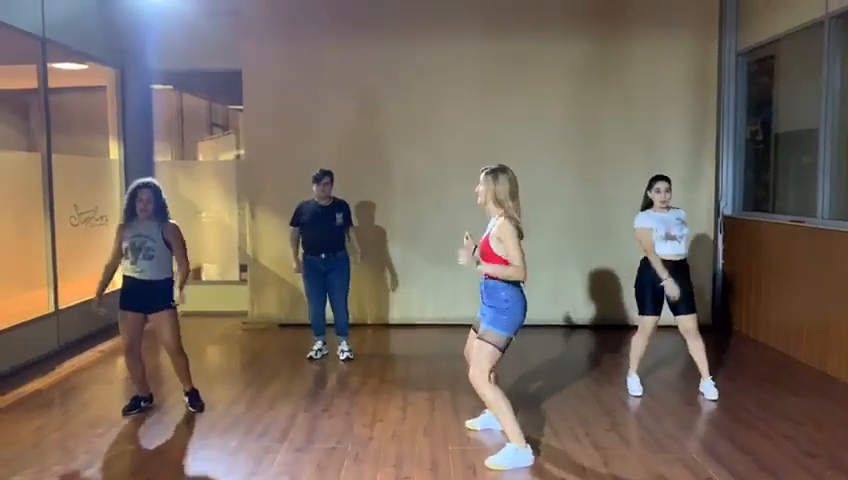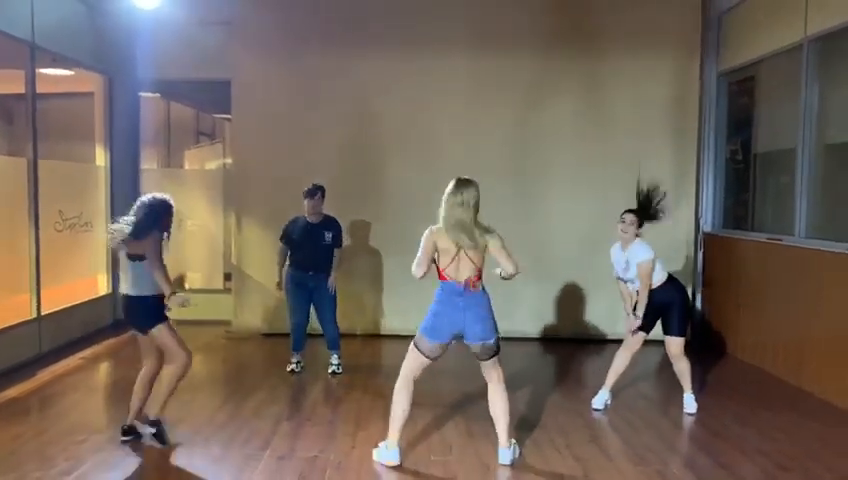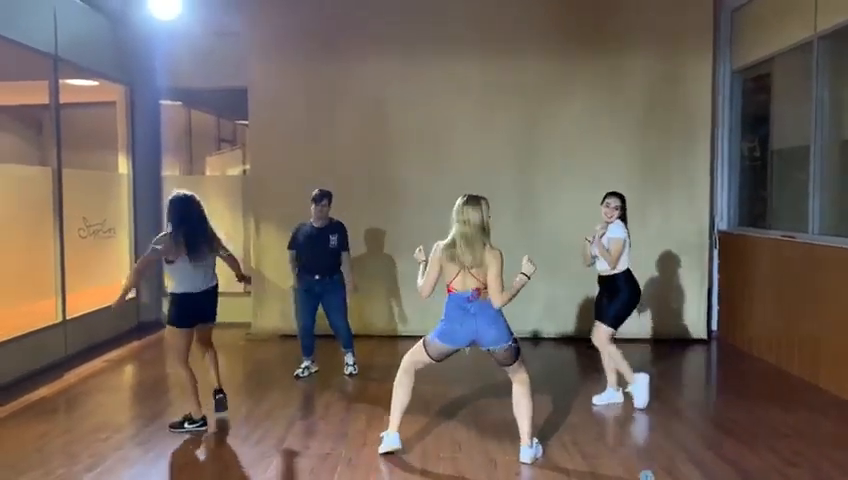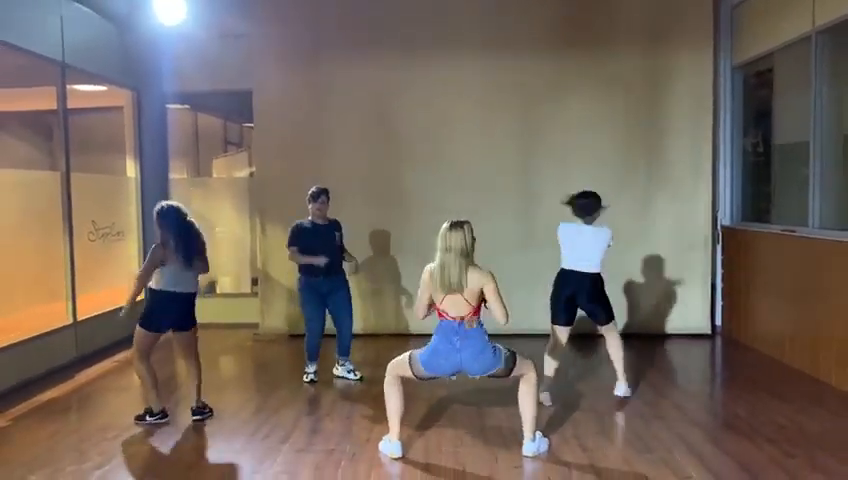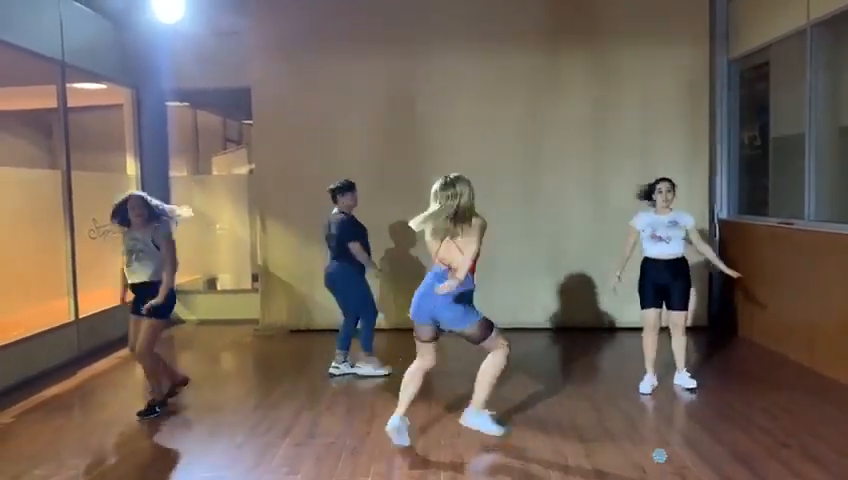
dt=1s
person 1, frame 1
left shoulder: (504, 224)
right shoulder: (497, 222)
left elbow: (520, 272)
left wrist: (477, 263)
right wrist: (475, 253)
left hip: (504, 304)
right hip: (495, 302)
left knee: (479, 375)
right knee: (472, 354)
left ankle: (520, 448)
right ankle: (494, 414)
person 1, frame 2
left shoulder: (435, 234)
right shoulder: (487, 235)
left elbow: (418, 271)
right elbow: (511, 270)
left wrist: (435, 261)
right wrist: (502, 273)
left hip: (445, 308)
right hip: (477, 308)
left knee: (407, 376)
right knee: (495, 378)
left ankle: (390, 448)
right ankle: (505, 447)
person 1, frame 3
left shoulder: (442, 249)
right shoulder: (492, 254)
left elbow: (425, 291)
right elbow: (498, 301)
left wrist: (423, 263)
right wrist: (525, 276)
left hip: (455, 322)
right hip: (489, 322)
left knee: (407, 366)
right knee: (520, 378)
left ankle: (391, 436)
right ankle: (527, 447)
person 1, frame 4
left shoulder: (431, 272)
right shoulder: (483, 276)
left elbow: (421, 312)
right elbow: (503, 318)
left hip: (442, 352)
right hip: (478, 352)
left knee: (393, 371)
right knee: (528, 371)
left ankle: (393, 442)
right ankle: (530, 441)
person 1, frame 5
left shoulder: (433, 224)
right shoulder: (475, 222)
right elbow: (471, 247)
right wrist: (456, 279)
left hip: (424, 298)
right hip: (453, 300)
left knee: (423, 362)
right knee: (500, 349)
left ankle: (398, 418)
right ankle: (476, 411)
person 2, frame 1
left shoulder: (169, 228)
right shoulder: (125, 228)
left elbow: (182, 263)
right elbow: (114, 261)
left wrist: (179, 288)
right wrist: (99, 290)
left hip: (160, 290)
right hip: (131, 290)
left knee: (173, 346)
right knee: (129, 348)
left ankle: (190, 391)
right ankle: (143, 395)
person 2, frame 2
left shoulder: (131, 236)
right shoulder: (151, 237)
right elbow: (156, 266)
left wrist: (165, 295)
right wrist: (171, 294)
left hip: (137, 304)
right hip: (144, 306)
left knee: (153, 362)
right knee: (182, 357)
left ankle: (132, 424)
right ankle: (150, 416)
person 2, frame 3
left shoulder: (168, 240)
right shoulder: (206, 235)
left elbow: (139, 270)
right elbow: (229, 259)
left wrist: (122, 294)
right wrist: (241, 276)
left hip: (184, 302)
right hip: (209, 297)
left knee: (180, 360)
right knee: (205, 344)
left ankle: (196, 416)
right ankle: (218, 390)
person 2, frame 4
left shoulder: (162, 246)
right shoulder: (195, 242)
left elbow: (143, 276)
right elbow: (204, 268)
left wrist: (128, 305)
left hip: (161, 303)
right hip: (185, 305)
left knee: (140, 356)
right knee: (191, 357)
left ankle: (156, 410)
right ankle: (198, 405)
person 2, frame 5
left shoulder: (157, 231)
right shoulder: (129, 234)
left elbow: (171, 263)
left wrist: (161, 297)
right wrist: (125, 287)
left hip: (158, 294)
right hip: (141, 294)
left knee: (143, 349)
right knee: (135, 348)
left ankle: (160, 396)
right ankle: (175, 378)
person 3, frame 1
left shoulder: (680, 215)
right shoulder: (644, 218)
right elbow: (650, 251)
left wrist: (674, 277)
right wrist: (666, 279)
left hip: (680, 272)
right hip: (652, 273)
left knee: (691, 330)
right knee: (646, 328)
left ankle: (706, 380)
right ankle: (632, 375)
person 3, frame 2
left shoulder: (641, 250)
right shoulder: (615, 251)
left elbow: (645, 287)
right elbow: (623, 285)
left wrist: (639, 317)
right wrist: (629, 314)
left hip: (672, 297)
right hip: (646, 298)
left knee: (675, 353)
right knee: (629, 346)
left ankle: (688, 394)
right ankle: (605, 391)
person 3, frame 3
left shoulder: (617, 229)
right shoulder: (601, 229)
left elbow: (612, 263)
right elbow: (588, 262)
left wrist: (601, 239)
right wrist: (590, 241)
left hip: (624, 289)
right hip: (608, 288)
left knee: (600, 339)
right knee: (604, 339)
left ankle: (635, 379)
right ankle: (613, 390)
person 3, frame 4
left shoulder: (563, 229)
right shoulder: (604, 233)
left hip: (564, 283)
right hip: (590, 285)
left knee: (557, 340)
right knee: (611, 332)
left ankle: (544, 391)
right ankle: (621, 383)
person 3, frame 5
left shoulder: (684, 218)
right shoulder: (640, 218)
left elbow: (701, 244)
right elbow: (629, 247)
left wrist: (722, 266)
right wrist: (619, 272)
left hip: (676, 270)
right hip: (650, 270)
left knee: (678, 325)
right knee: (650, 324)
left ankle: (681, 373)
right ankle: (649, 375)
person 4, frame 1
left shoulder: (341, 206)
right shoulder: (303, 208)
left elbow: (349, 229)
right elbow: (294, 234)
left wrist: (356, 249)
right wrist: (295, 258)
left hip: (337, 261)
right hip: (311, 263)
left knee: (340, 304)
right knee: (315, 305)
left ankle: (343, 344)
right ankle: (319, 343)
person 4, frame 2
left shoulder: (332, 224)
right shoulder: (294, 224)
left elbow: (337, 252)
right elbow: (283, 249)
left wrist: (333, 275)
right wrist: (280, 275)
left hip: (323, 279)
right hip: (297, 278)
left knee: (328, 320)
right knee: (298, 320)
left ankle: (335, 357)
right ankle: (296, 357)
person 4, frame 3
left shoulder: (338, 228)
right shoulder: (301, 229)
left elbow: (344, 256)
right elbow: (292, 256)
left wrist: (349, 280)
right wrist: (295, 277)
left hip: (332, 283)
right hip: (306, 284)
left knee: (339, 322)
right knee: (304, 325)
left ankle: (349, 356)
right ankle: (308, 362)
person 4, frame 4
left shoulder: (335, 225)
right shoulder: (300, 228)
right elbow: (293, 255)
left wrist: (351, 259)
right wrist: (314, 260)
left hip: (337, 282)
right hip: (310, 284)
left knee: (345, 323)
right knee: (315, 327)
left ankle: (343, 365)
right ankle: (311, 367)
person 4, frame 5
left shoulder: (332, 220)
right shoulder: (347, 221)
right elbow: (356, 249)
right wrist: (374, 266)
left hip: (334, 272)
right hip: (349, 273)
left knee: (351, 317)
right knee: (369, 315)
left ankle: (340, 362)
right ankle: (368, 362)
